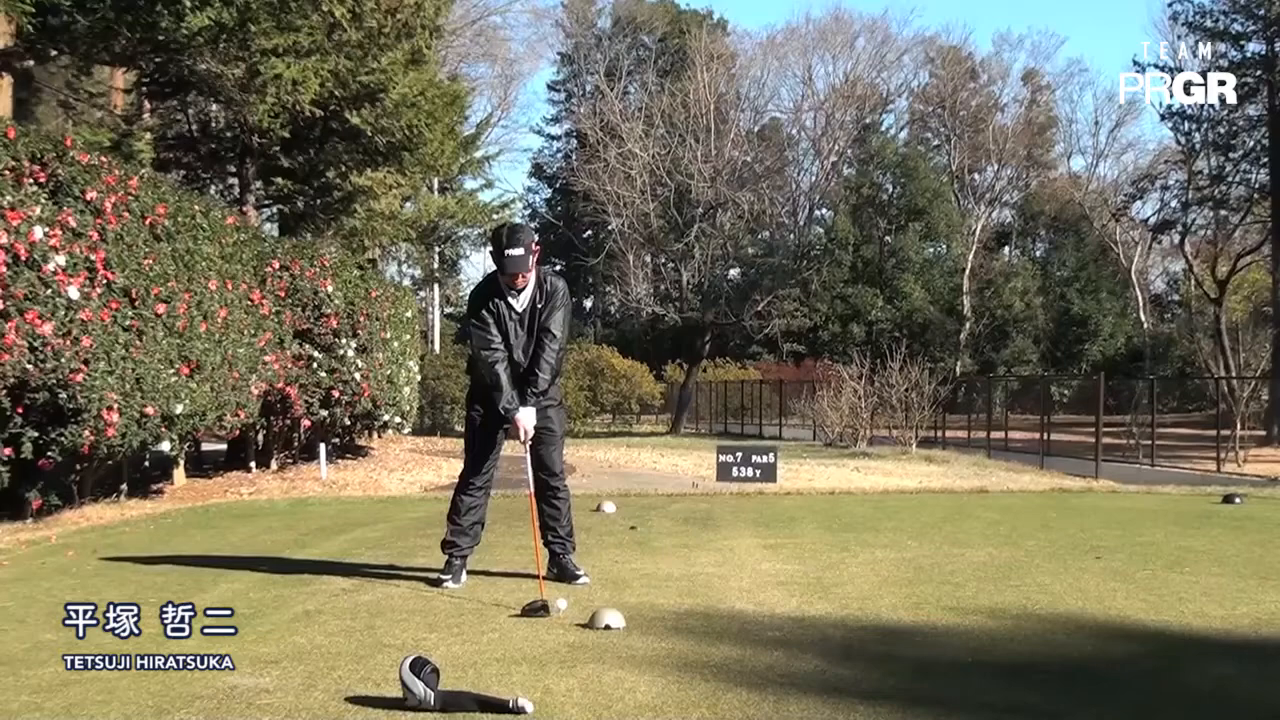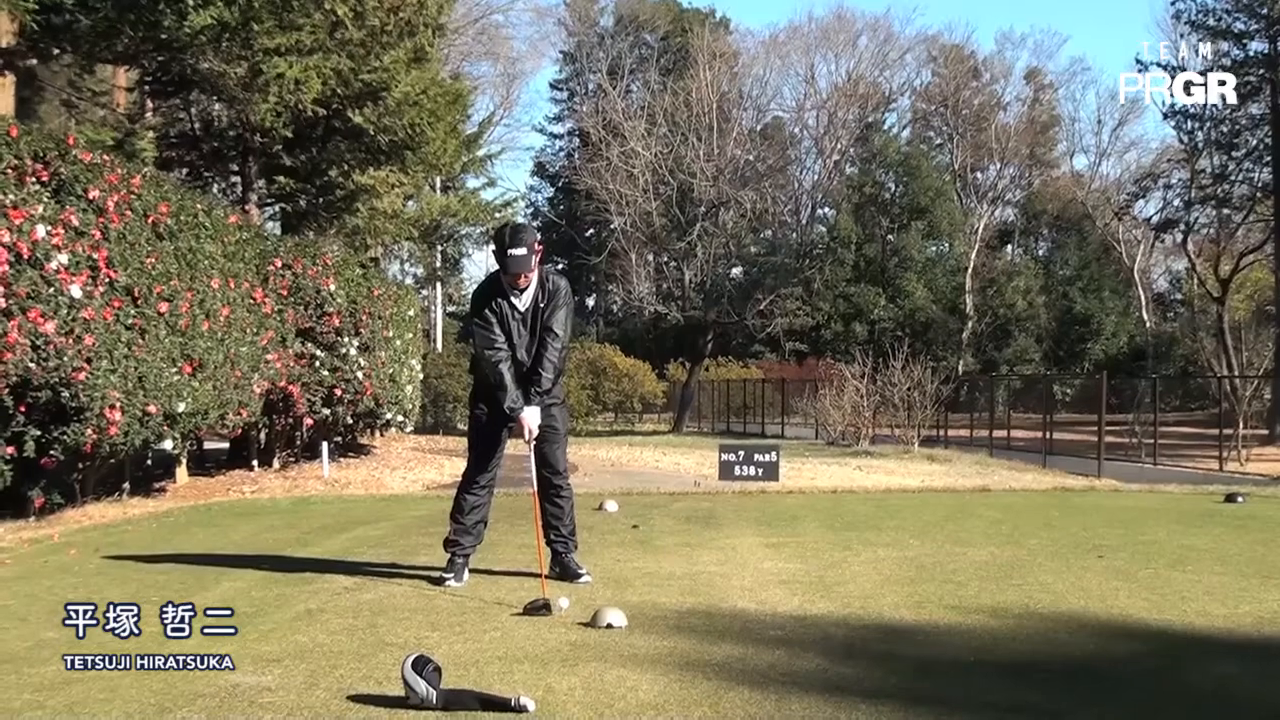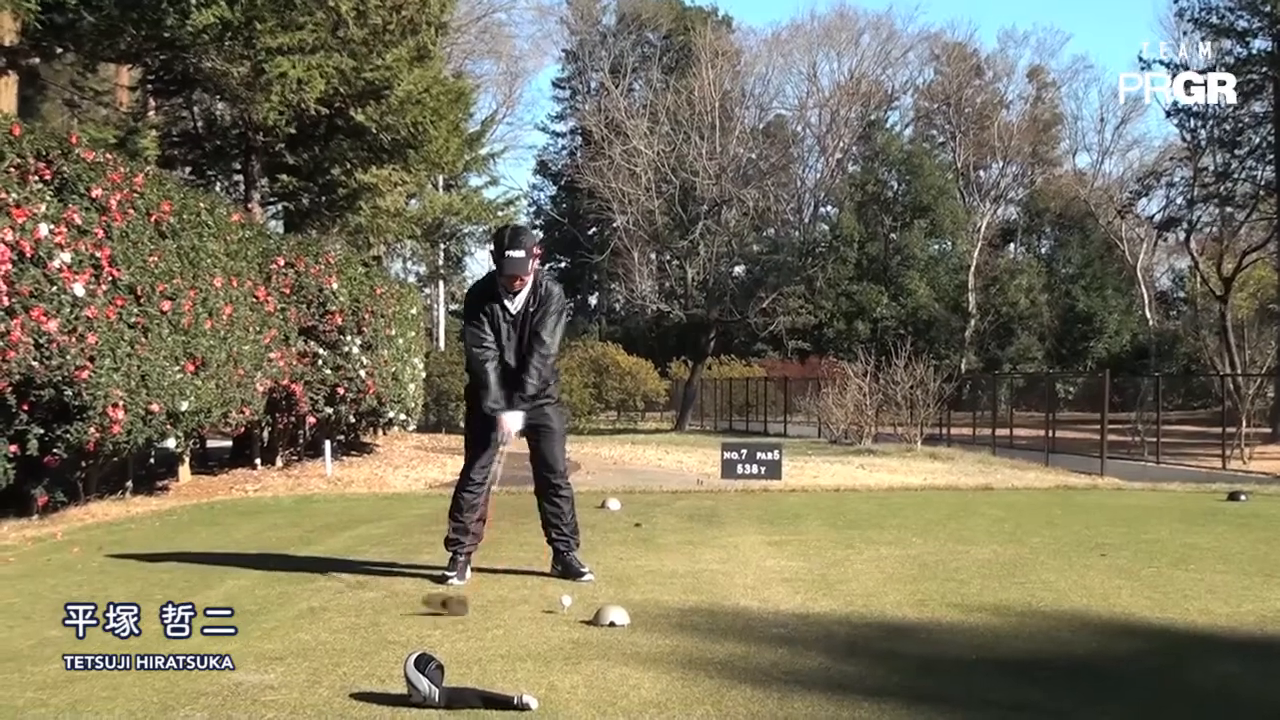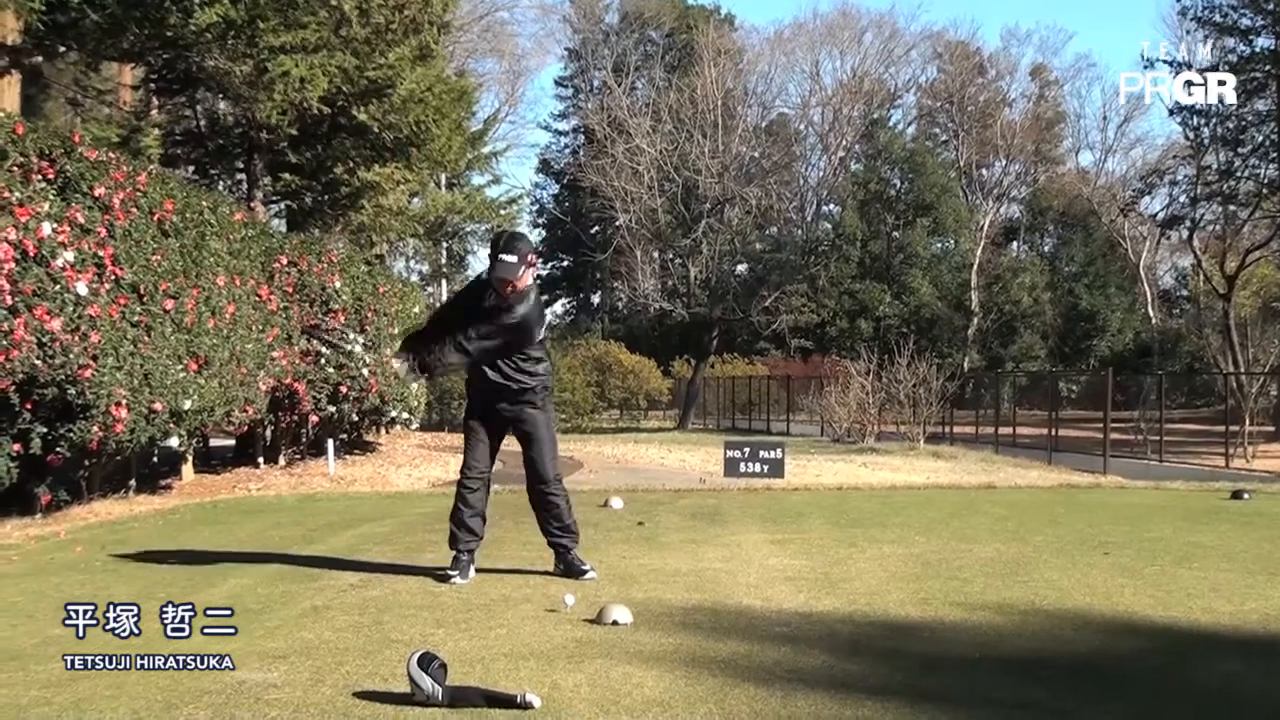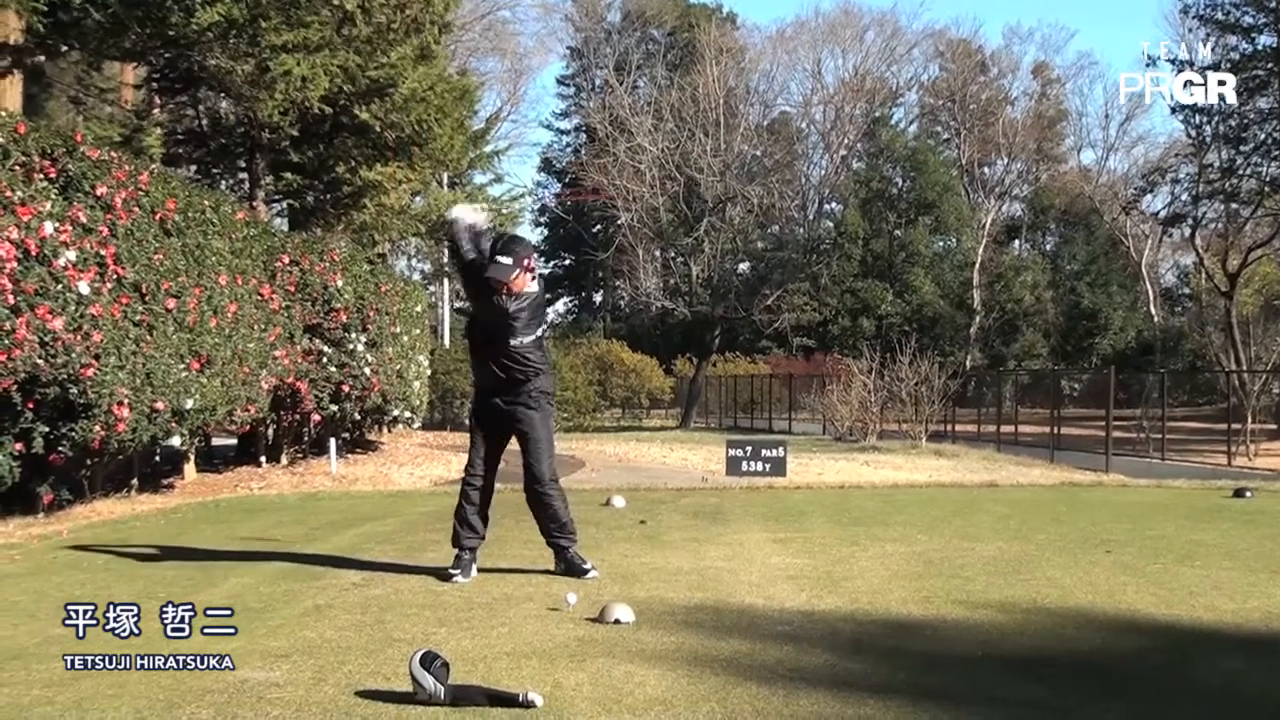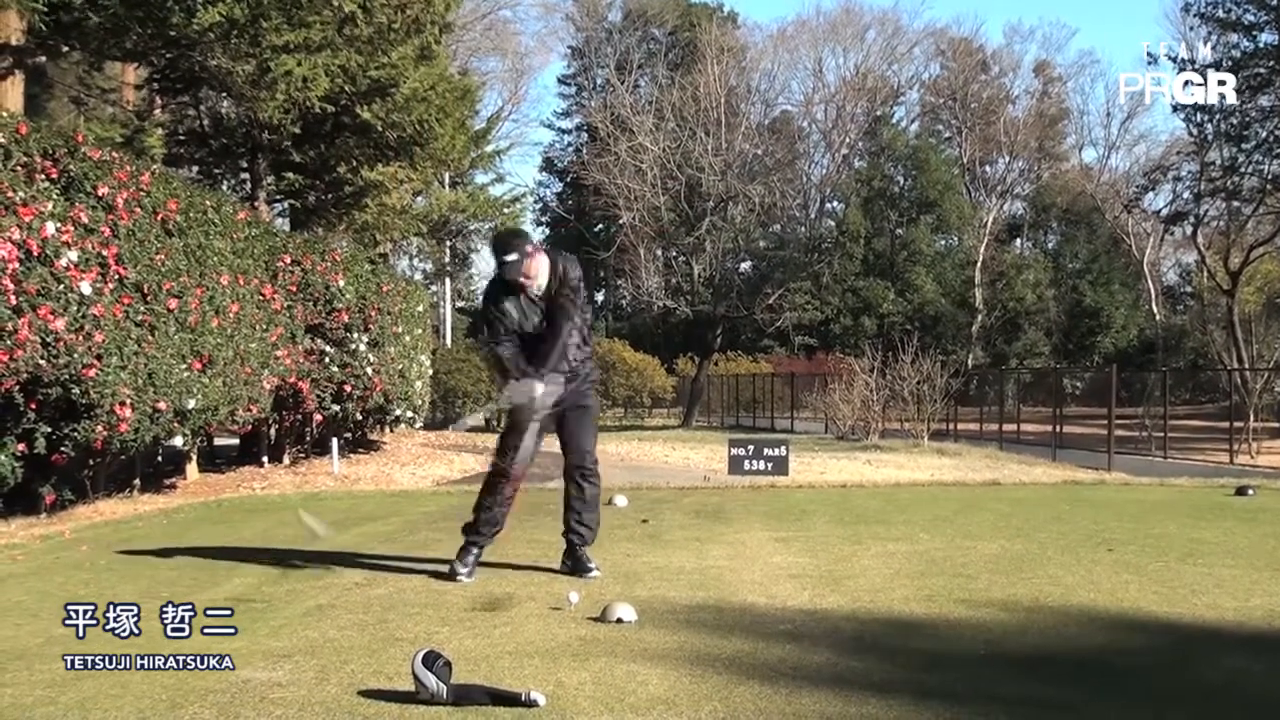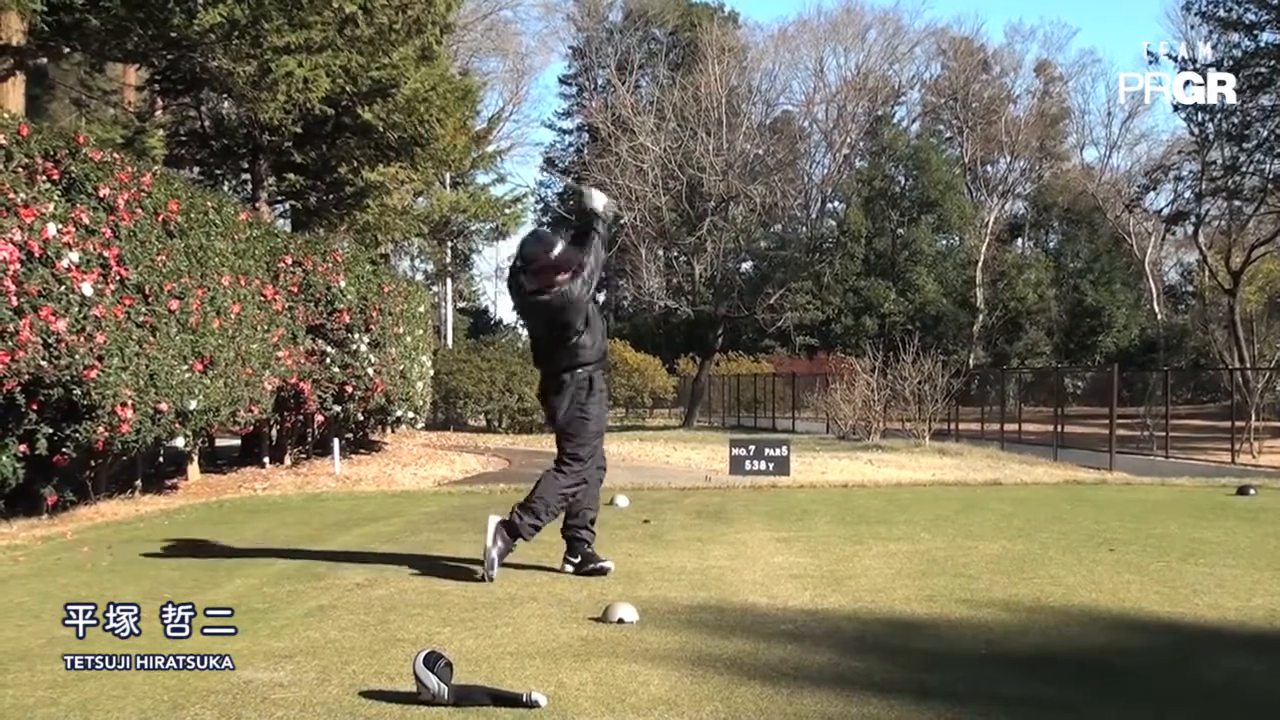
dt=0.3s
person 1, frame 1
left shoulder: (554, 289)
right shoulder: (483, 296)
left elbow: (550, 350)
right elbow: (490, 358)
left wrist: (529, 403)
right wrist: (512, 408)
left hip: (542, 395)
right hip: (492, 396)
left knee: (552, 476)
right knee: (476, 475)
left ankle: (561, 556)
right ankle: (456, 556)
person 1, frame 2
left shoulder: (556, 289)
right shoulder: (486, 296)
left elbow: (553, 349)
right elbow: (494, 358)
left wrist: (533, 402)
right wrist: (517, 408)
left hip: (545, 394)
right hip: (495, 395)
left knee: (555, 474)
right knee: (479, 474)
left ankle: (563, 555)
right ankle: (459, 556)
person 1, frame 3
left shoulder: (550, 294)
right shoulder: (480, 296)
left elbow: (541, 355)
right elbow: (483, 356)
left wrist: (519, 407)
right wrist: (499, 409)
left hip: (538, 395)
right hip: (489, 396)
left knee: (553, 474)
right knee: (475, 473)
left ankle: (565, 553)
right ankle: (460, 554)
person 1, frame 4
left shoulder: (523, 310)
right shoulder: (485, 286)
left elbow: (468, 343)
right elbow: (448, 318)
left wrist: (422, 361)
right wrist: (412, 347)
left hip: (528, 398)
right hip: (486, 396)
left knee: (546, 477)
right knee: (474, 474)
left ankle: (566, 553)
right ankle: (464, 554)
person 1, frame 5
left shoulder: (511, 307)
right shoulder: (500, 288)
left elbow: (471, 266)
left wrist: (460, 224)
right wrist: (476, 225)
left hip: (528, 398)
right hip: (491, 395)
left knee: (540, 478)
right knee: (477, 474)
left ankle: (565, 550)
right ankle: (466, 551)
person 1, frame 6
left shoulder: (565, 269)
right shoulder: (500, 295)
left elbow: (565, 328)
right elbow: (501, 347)
left wrist: (549, 376)
right wrist: (523, 382)
left hip: (577, 382)
right hip: (531, 387)
left knee: (583, 468)
right knee: (510, 466)
left ankle: (576, 550)
right ankle: (472, 544)
person 1, frame 7
left shoulder: (525, 274)
right shoulder: (562, 298)
left elbow: (578, 244)
right elbow: (590, 256)
left wrist: (589, 212)
right wrist: (595, 214)
left hip: (583, 376)
right hip: (577, 382)
left knee: (590, 465)
right knee: (575, 465)
left ankle: (579, 549)
right ankle: (510, 531)
